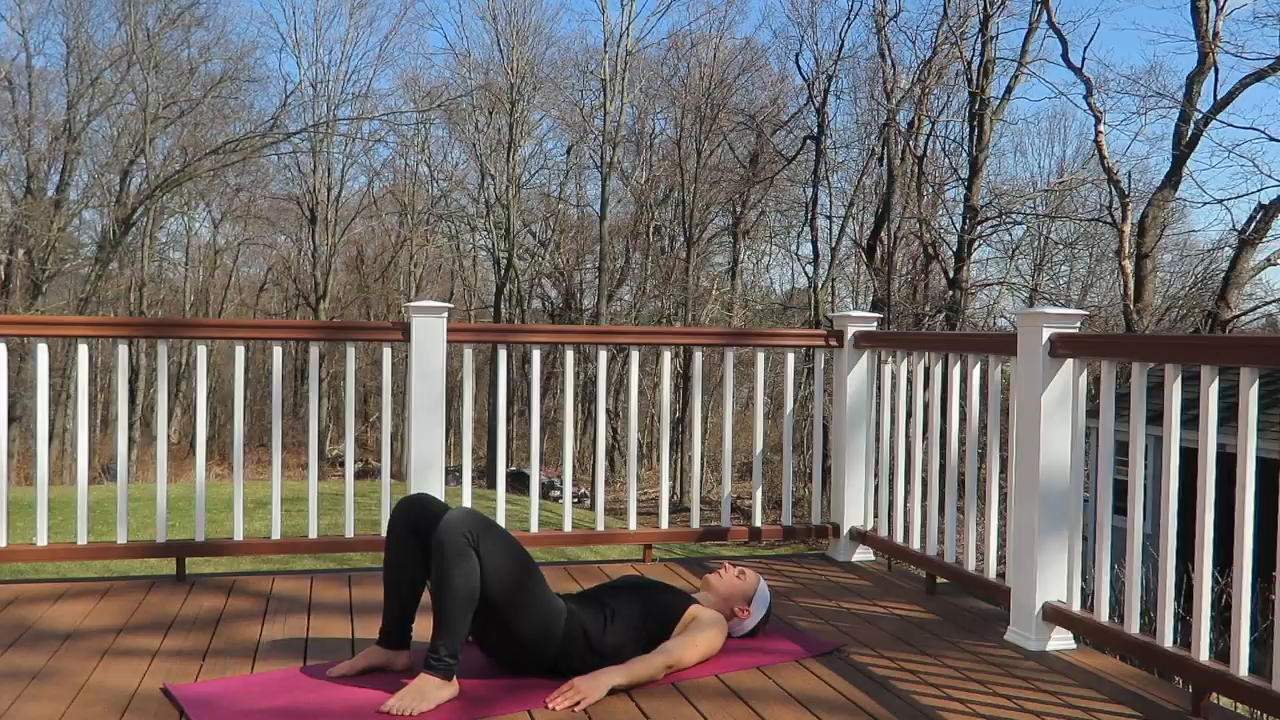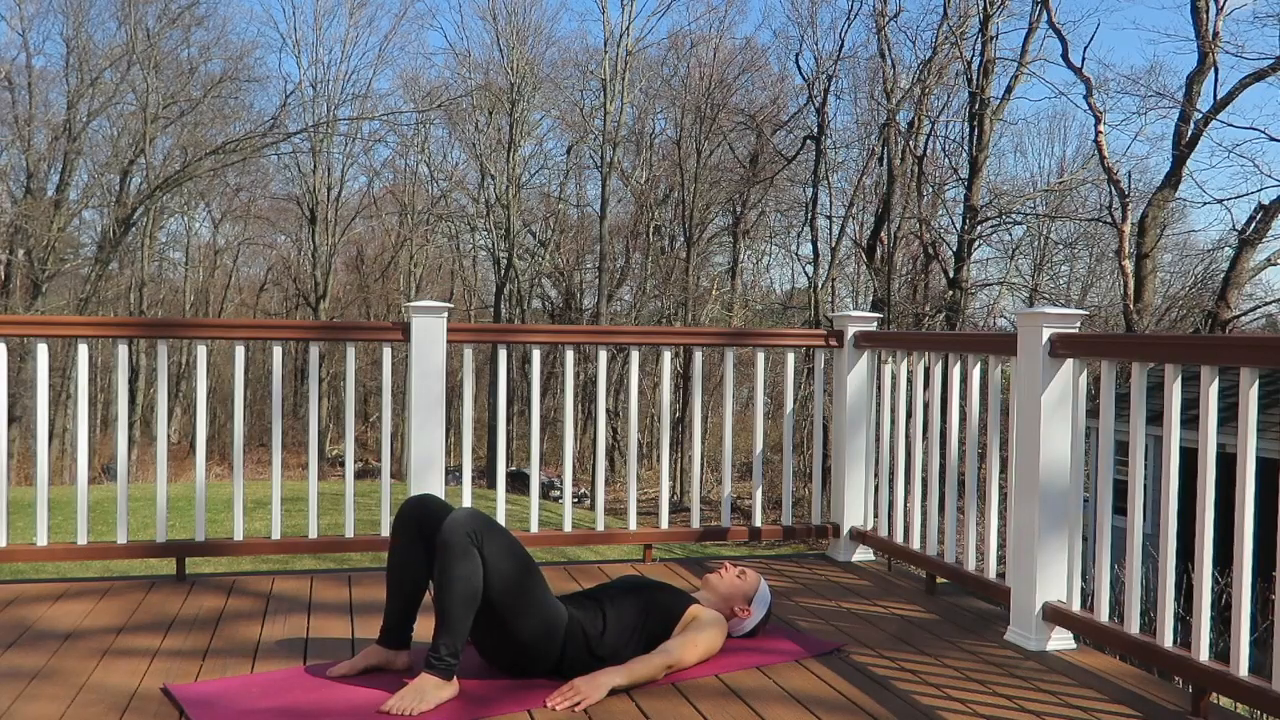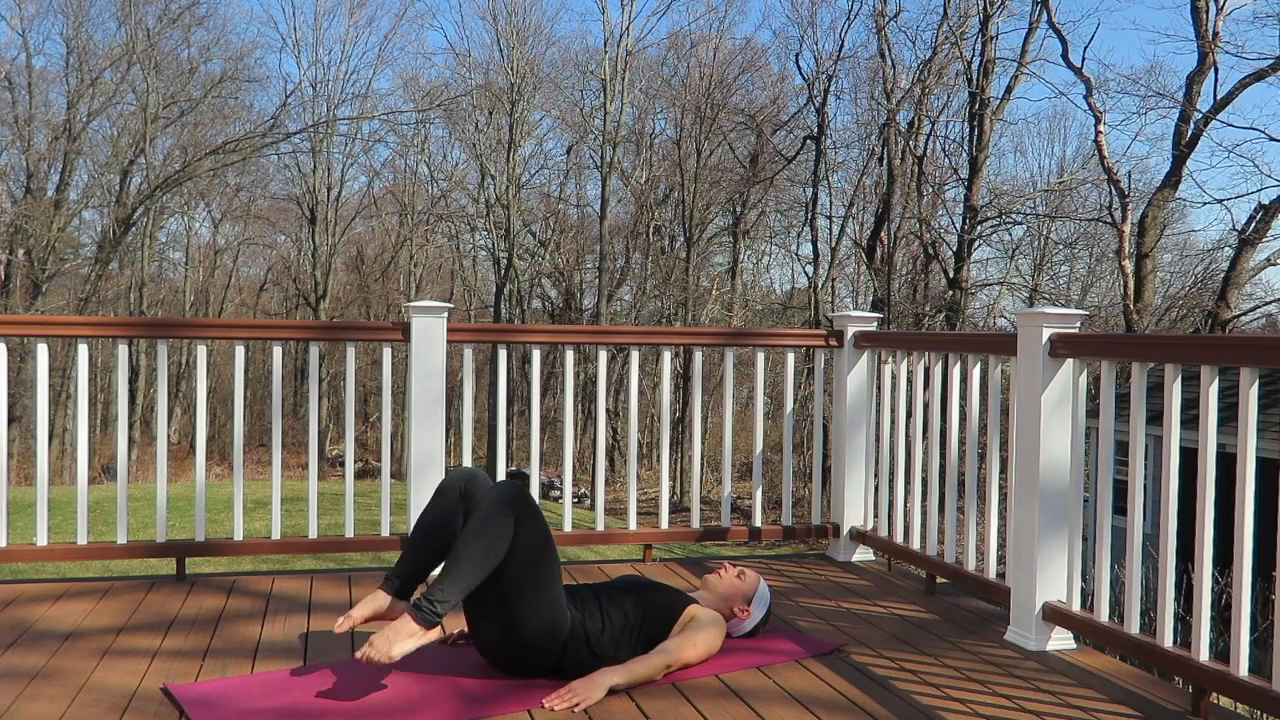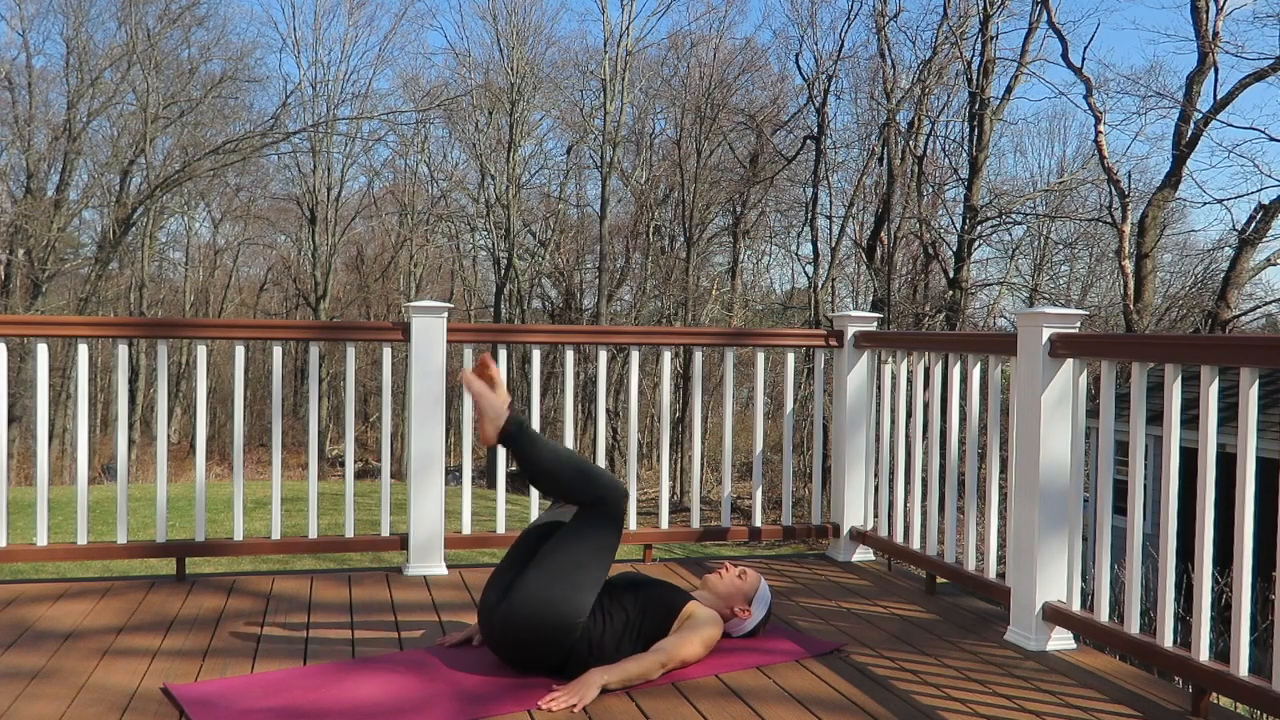
dt=0.7s
person 1, frame 1
left shoulder: (709, 625)
right shoulder: (664, 600)
left elbow: (666, 660)
left wrist: (606, 677)
right wrist: (471, 619)
left hip: (552, 640)
right hip: (534, 627)
left knee: (461, 526)
right knee: (417, 510)
left ankle: (440, 675)
right ankle: (391, 647)
person 1, frame 2
left shoulder: (709, 624)
right shoulder: (664, 601)
left elbow: (666, 660)
left wrist: (606, 677)
right wrist: (469, 618)
left hip: (551, 641)
right hip: (525, 627)
left knee: (465, 526)
right knee: (421, 510)
left ankle: (441, 675)
right ankle: (392, 646)
person 1, frame 3
left shoulder: (709, 624)
right shoulder: (656, 598)
left elbow: (664, 660)
left wrist: (606, 677)
right wrist: (480, 618)
left hip: (543, 640)
right hip: (514, 629)
left knee: (510, 496)
right knee: (467, 483)
left ankle: (422, 617)
right ankle: (393, 595)
person 1, frame 4
left shoulder: (705, 624)
right shoulder: (669, 603)
left elbow: (661, 661)
left wrist: (598, 677)
right wrist: (489, 621)
left hip: (540, 633)
right hip: (516, 620)
left knee: (607, 499)
left ankle: (503, 423)
